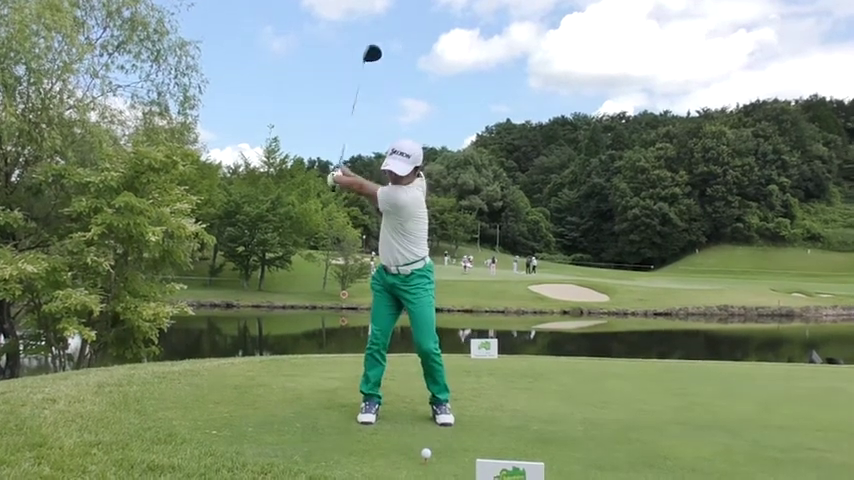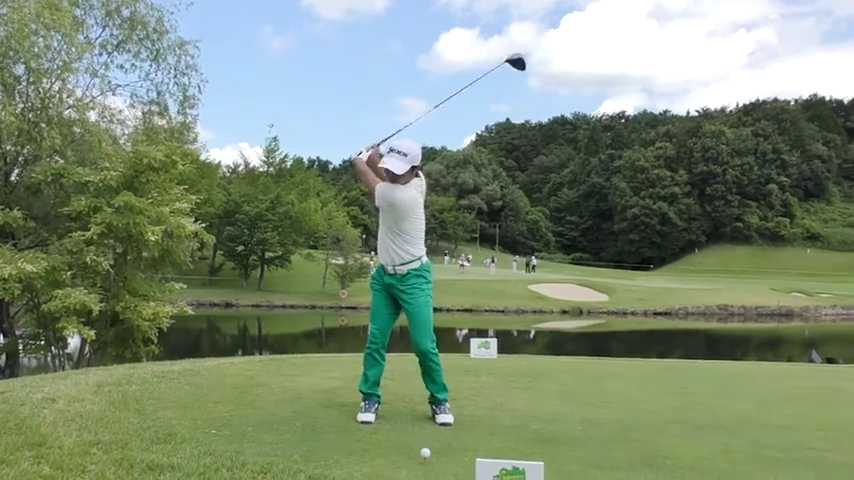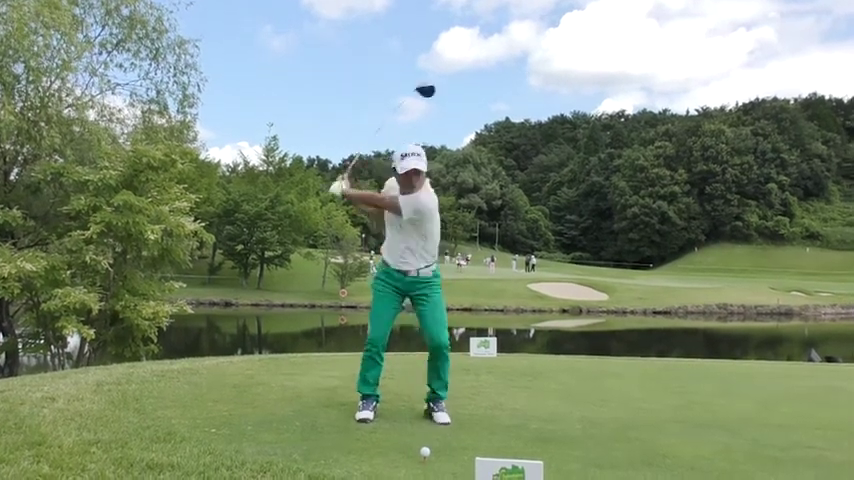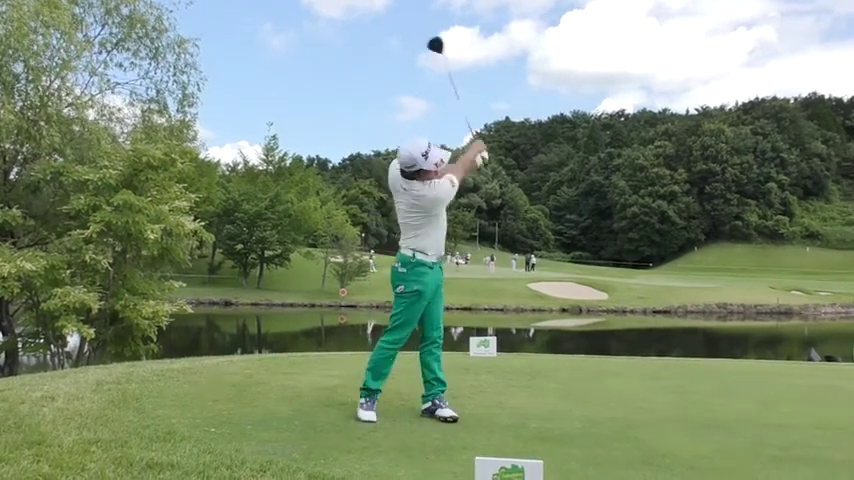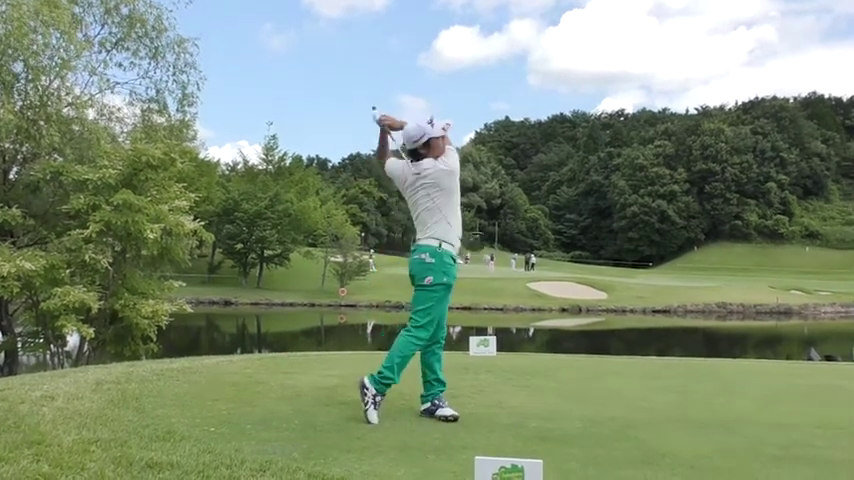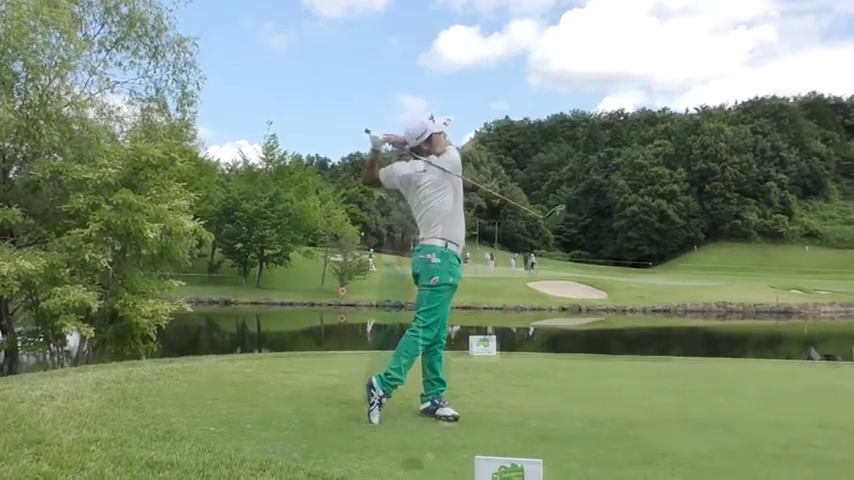
dt=0.3s
person 1, frame 1
left shoulder: (403, 197)
right shoulder: (416, 180)
left elbow: (365, 189)
right elbow: (376, 189)
left wrist: (339, 178)
right wrist: (347, 176)
left hip: (415, 278)
right hip: (386, 275)
left knee: (426, 344)
right knee: (377, 339)
left ankle: (440, 401)
right ankle: (371, 399)
person 1, frame 2
left shoulder: (398, 196)
right shoulder: (417, 180)
left elbow: (371, 180)
right elbow: (383, 178)
left wrist: (360, 163)
right wrist: (374, 161)
left hip: (413, 277)
right hip: (385, 274)
left knee: (424, 344)
right knee: (376, 339)
left ankle: (439, 401)
right ankle: (370, 398)
person 1, frame 3
left shoulder: (425, 198)
right shoulder: (399, 189)
left elbow: (383, 201)
left wrist: (349, 192)
left hip: (425, 278)
right hip: (391, 274)
left knee: (440, 340)
right knee: (376, 339)
left ankle: (437, 400)
right ankle: (368, 398)
person 1, frame 4
left shoulder: (399, 168)
right shoulder: (430, 193)
left elbow: (446, 170)
right elbow: (457, 173)
left wrist: (471, 155)
right wrist: (474, 150)
left hip: (431, 268)
right hip: (416, 271)
left knee: (433, 337)
right knee: (396, 335)
left ankle: (434, 398)
right ankle: (368, 395)
person 1, frame 5
left shoulder: (402, 170)
right shoulder: (446, 167)
left elbow: (383, 160)
right elbow: (448, 142)
left wrist: (385, 131)
right wrist: (401, 126)
left hip: (426, 256)
right hip: (437, 258)
left knee: (435, 335)
right knee: (419, 328)
left ankle: (433, 398)
right ankle: (377, 383)
person 1, frame 6
left shoulder: (404, 171)
right shoulder: (449, 163)
left elbow: (370, 177)
right elbow: (447, 146)
left wrist: (376, 148)
right wrist: (402, 140)
left hip: (427, 255)
right hip: (442, 257)
left knee: (435, 334)
right knee: (424, 328)
left ankle: (433, 397)
right ankle: (384, 384)
